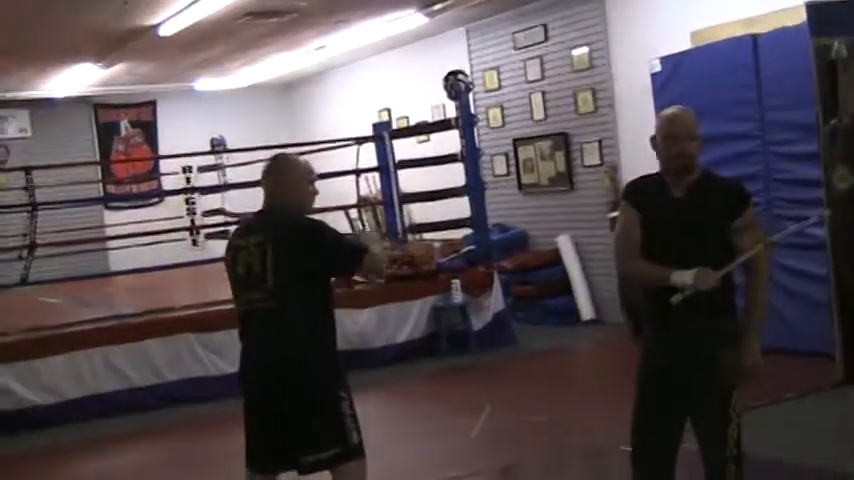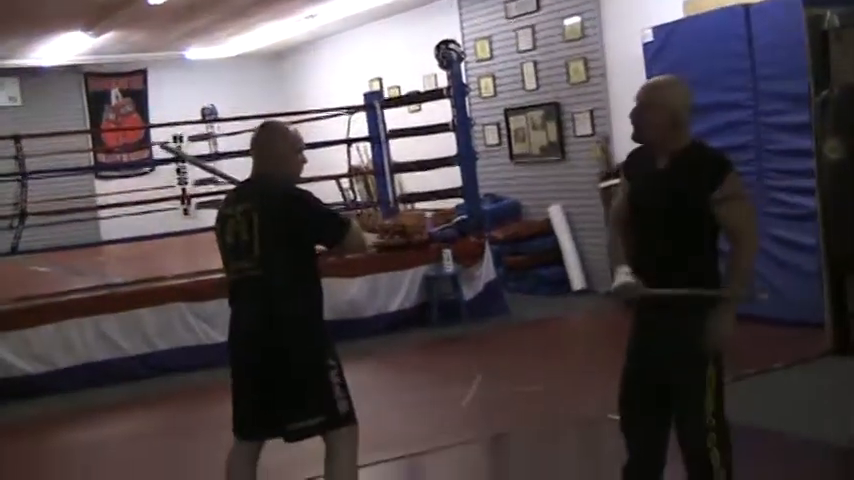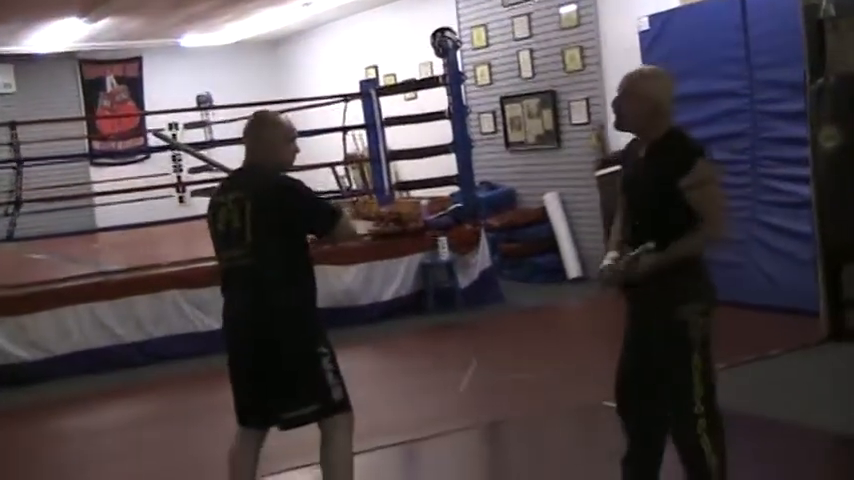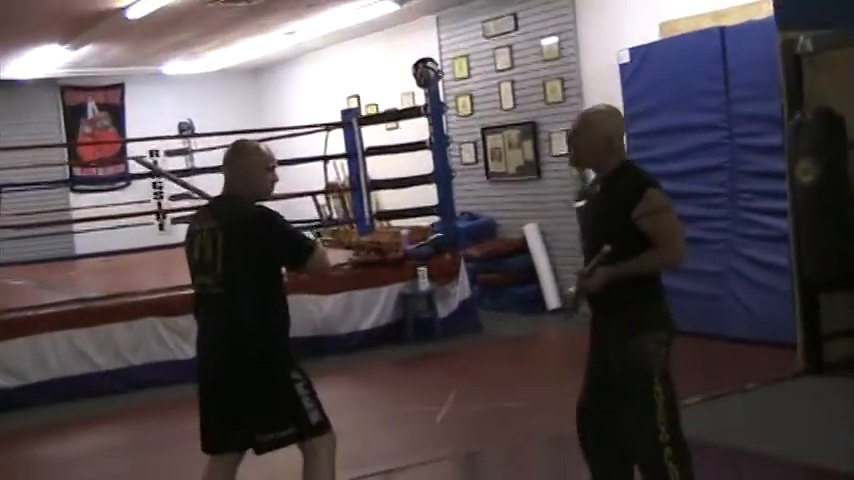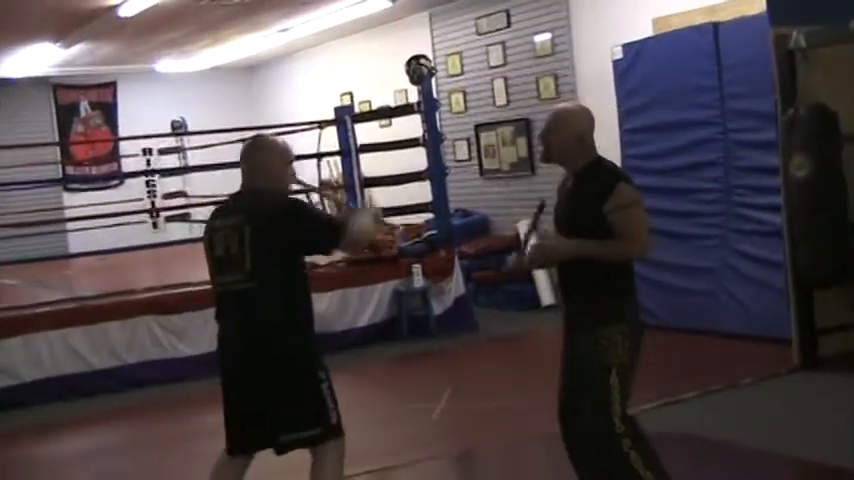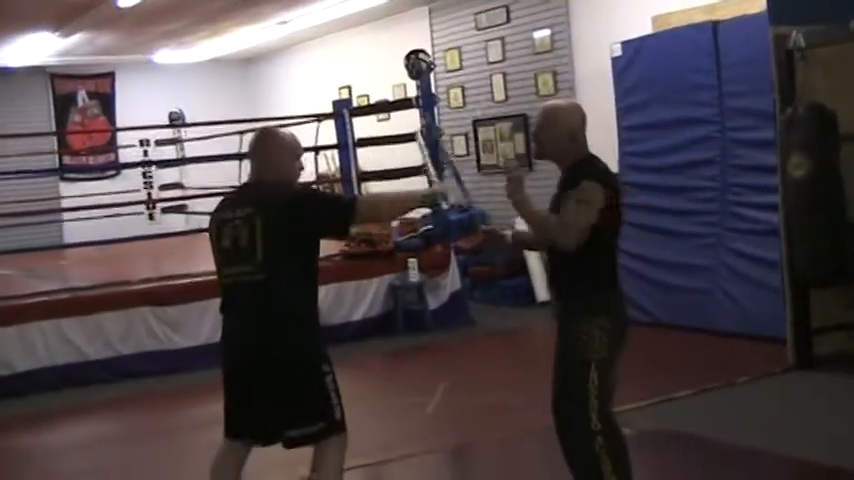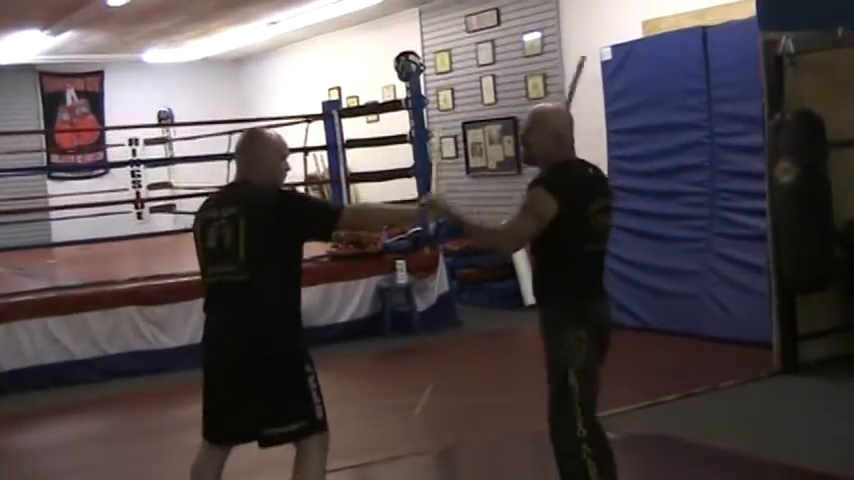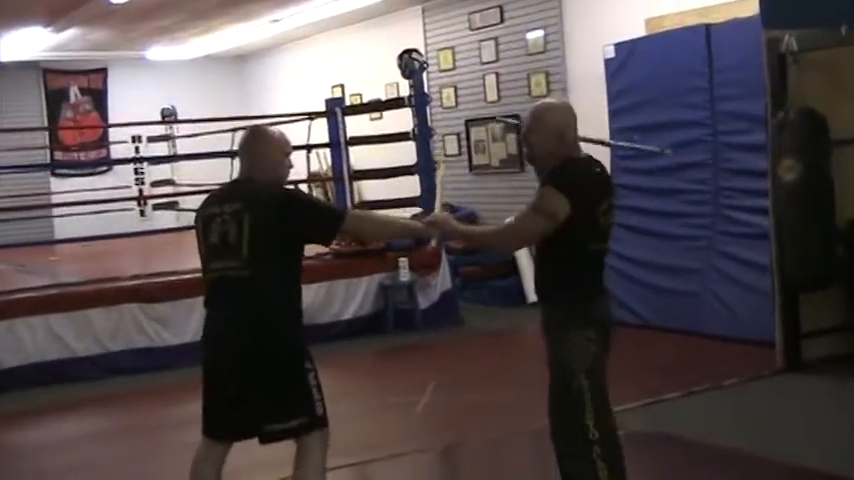
dt=0.3s
person 1, frame 1
left shoulder: (729, 197)
right shoulder: (638, 193)
left elbow: (757, 269)
right elbow: (628, 259)
left wrist: (750, 339)
right wrist: (679, 277)
left hip: (715, 336)
right hip: (660, 333)
left knee: (719, 443)
right knee: (649, 438)
person 1, frame 2
left shoulder: (712, 168)
right shoulder: (636, 163)
left elbow: (744, 242)
right elbow: (619, 224)
left wrist: (725, 309)
right wrist: (623, 269)
left hip: (694, 309)
right hip: (648, 307)
left knee: (699, 416)
right knee: (637, 405)
person 1, frame 3
left shoulder: (685, 156)
right shoulder: (636, 151)
left elbow: (715, 226)
left wrist: (655, 260)
right wrist: (614, 253)
left hip: (680, 295)
right hip: (642, 292)
left knee: (688, 402)
right knee: (634, 391)
person 1, frame 4
left shoulder: (638, 188)
right shoulder: (598, 186)
left elbow: (673, 251)
left wrist: (609, 274)
right wrist: (587, 279)
left hip: (641, 325)
right hip: (606, 323)
left knee: (653, 430)
right knee: (595, 419)
person 1, frame 5
left shoulder: (609, 182)
right shoulder: (570, 183)
left elbow: (636, 244)
left wrist: (569, 248)
right wrist: (545, 253)
left hip: (611, 317)
right hip: (581, 314)
left knee: (607, 420)
right knee: (575, 415)
person 1, frame 6
left shoulder: (589, 178)
right shoulder: (574, 176)
left elbow: (566, 237)
right elbow: (557, 237)
left wrist: (520, 201)
right wrist: (513, 237)
left hip: (595, 311)
right hip: (576, 308)
left knee: (589, 415)
right knee: (569, 409)
person 1, frame 7
left shoulder: (553, 185)
right shoulder: (588, 176)
left elbow: (506, 240)
left wrist: (450, 212)
left hip: (572, 317)
right hip: (585, 308)
left knee: (576, 422)
right knee: (568, 416)
person 1, frame 8
left shoulder: (562, 183)
right shoulder: (591, 171)
left elbow: (512, 238)
left wrist: (453, 228)
right wrist: (541, 162)
left hip: (575, 316)
right hip: (582, 308)
left knee: (588, 422)
right knee: (568, 415)
person 2, frame 1
left shoulder: (239, 239)
right shoulder: (306, 232)
right elbow: (376, 264)
right wrist: (370, 247)
left hip: (260, 366)
right hip: (309, 366)
person 2, frame 2
left shoulder: (229, 207)
right shoulder: (291, 199)
right elbow: (356, 241)
right wrist: (325, 230)
left hip: (247, 334)
right hip: (294, 334)
left knee: (247, 439)
right knee: (341, 431)
person 2, frame 3
left shoulder: (222, 196)
right shoulder: (282, 189)
right elbow: (346, 230)
right wrist: (315, 217)
left hip: (242, 324)
right hip: (287, 323)
left knee: (251, 426)
right knee: (337, 419)
person 2, frame 4
left shoulder: (200, 222)
right shoulder: (257, 220)
right elbow: (320, 263)
right wrist: (291, 247)
left hip: (216, 351)
right hip: (259, 352)
left knee: (224, 452)
right knee: (318, 441)
person 2, frame 5
left shoulder: (219, 218)
right shoulder: (283, 211)
right elbow: (357, 237)
right wrist: (369, 217)
left hip: (236, 347)
right hip: (284, 347)
left knee: (239, 450)
right knee: (329, 444)
person 2, frame 6
left shoulder: (222, 212)
right shoulder: (294, 202)
right elbow: (372, 209)
right wrist: (425, 196)
left hip: (240, 340)
right hip: (289, 341)
left knee: (237, 440)
right knee: (329, 440)
person 2, frame 7
left shoulder: (207, 211)
right shoulder: (278, 205)
right elbow: (357, 216)
right wrist: (418, 211)
left hip: (221, 339)
right hip: (272, 340)
left knee: (216, 442)
right knee: (312, 439)
person 2, frame 8
left shoulder: (209, 207)
right shoulder: (281, 202)
right elbow: (359, 225)
right wrist: (423, 228)
left hip: (222, 335)
right hip: (272, 336)
left knee: (215, 439)
right knee: (312, 436)
